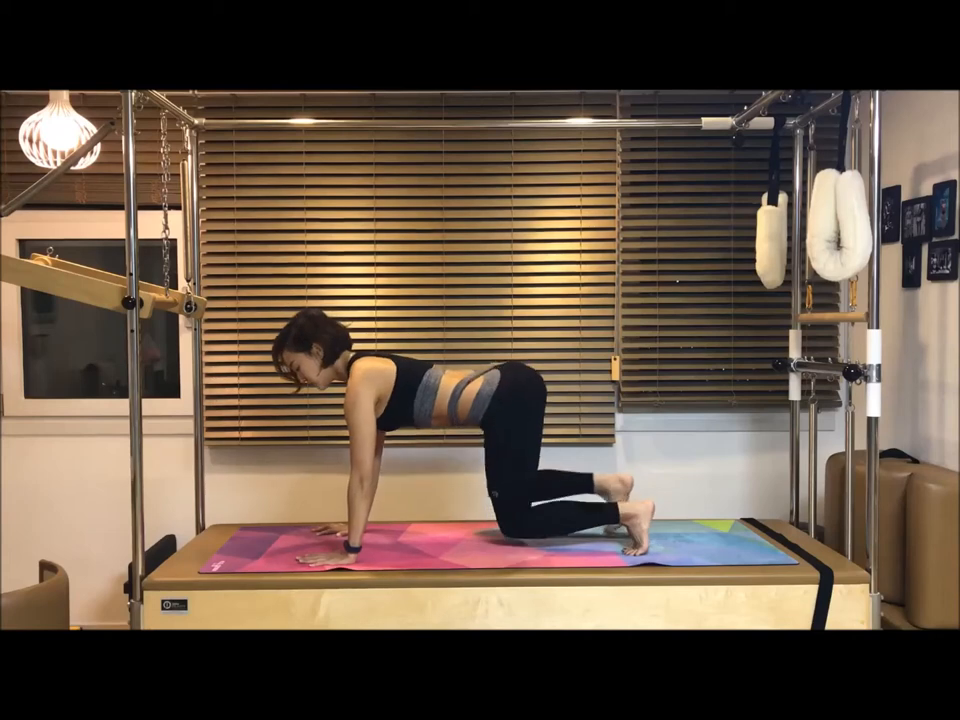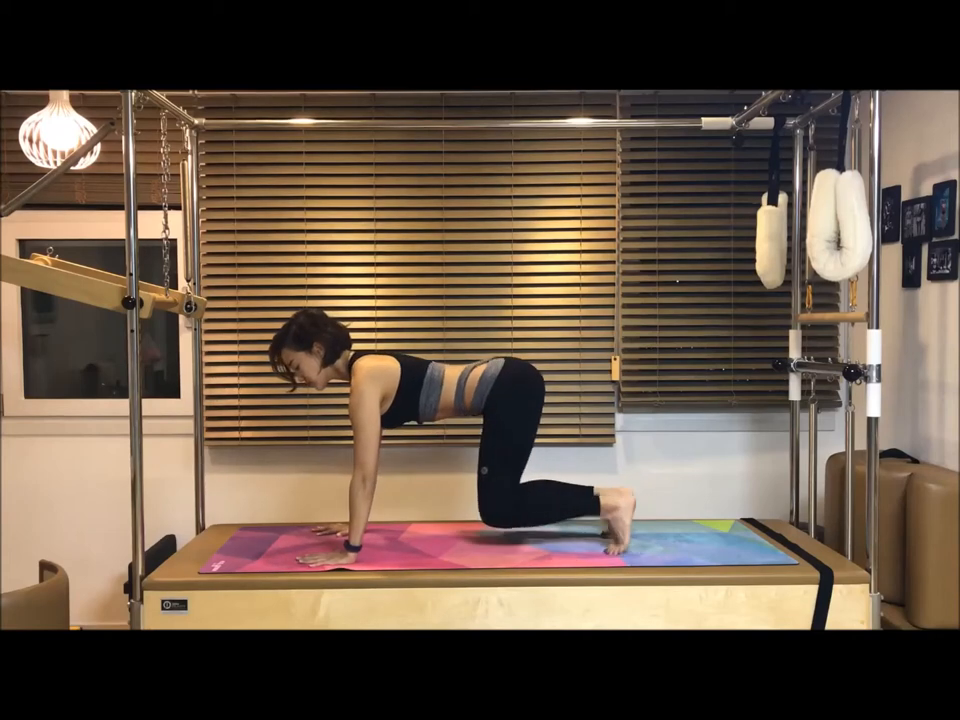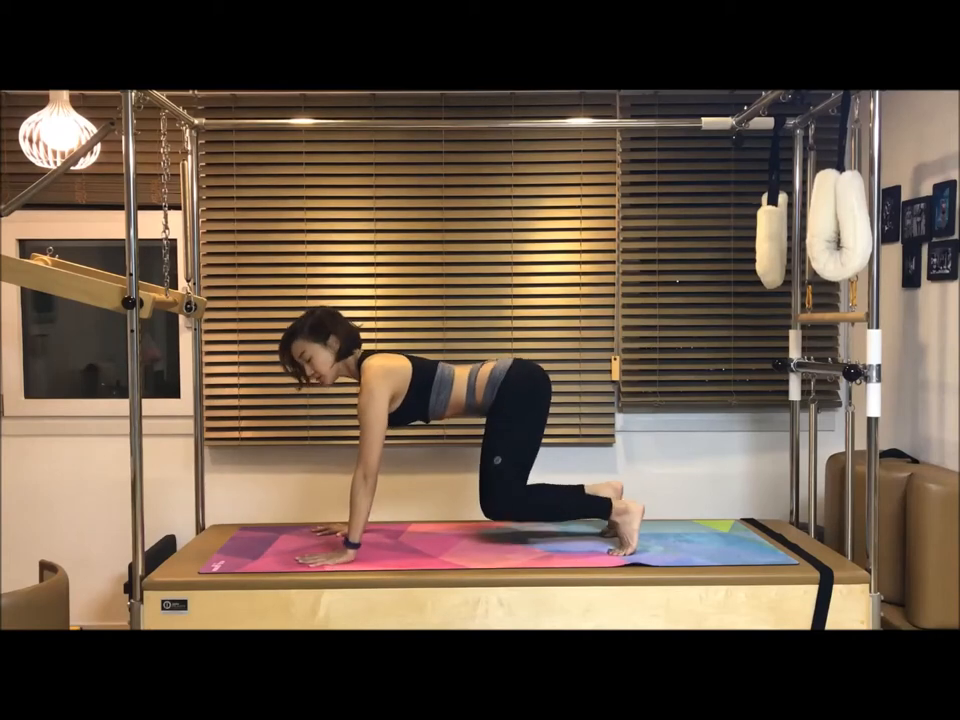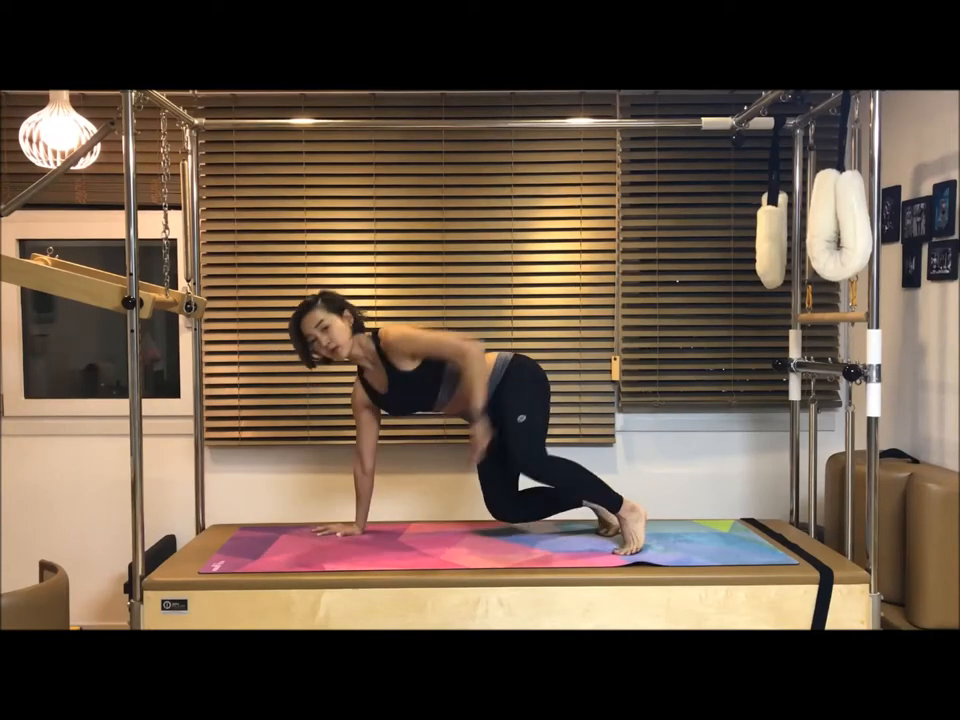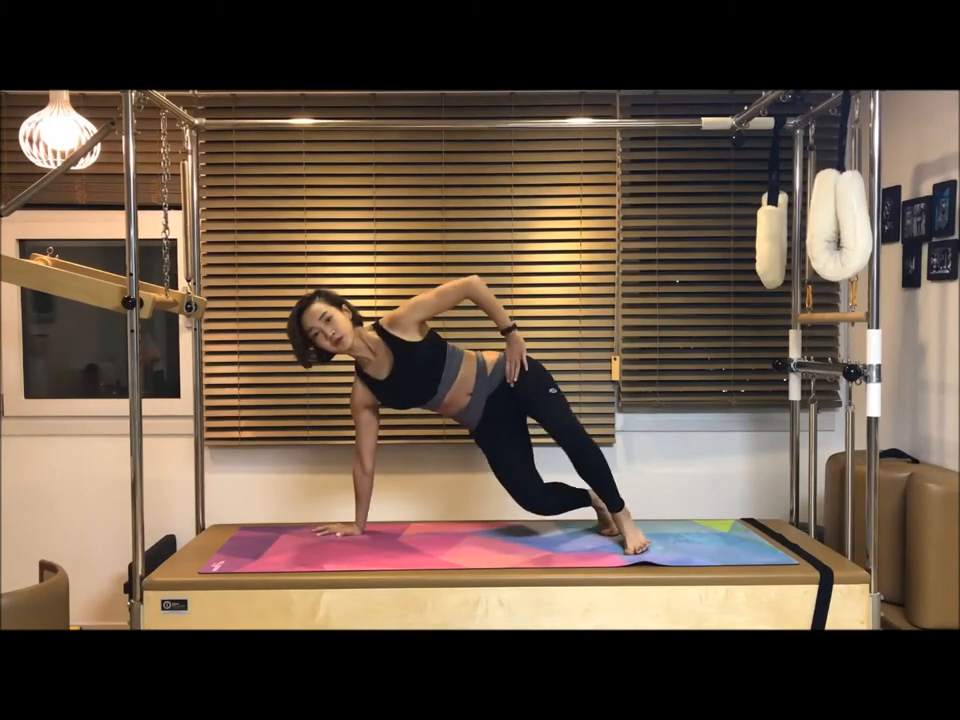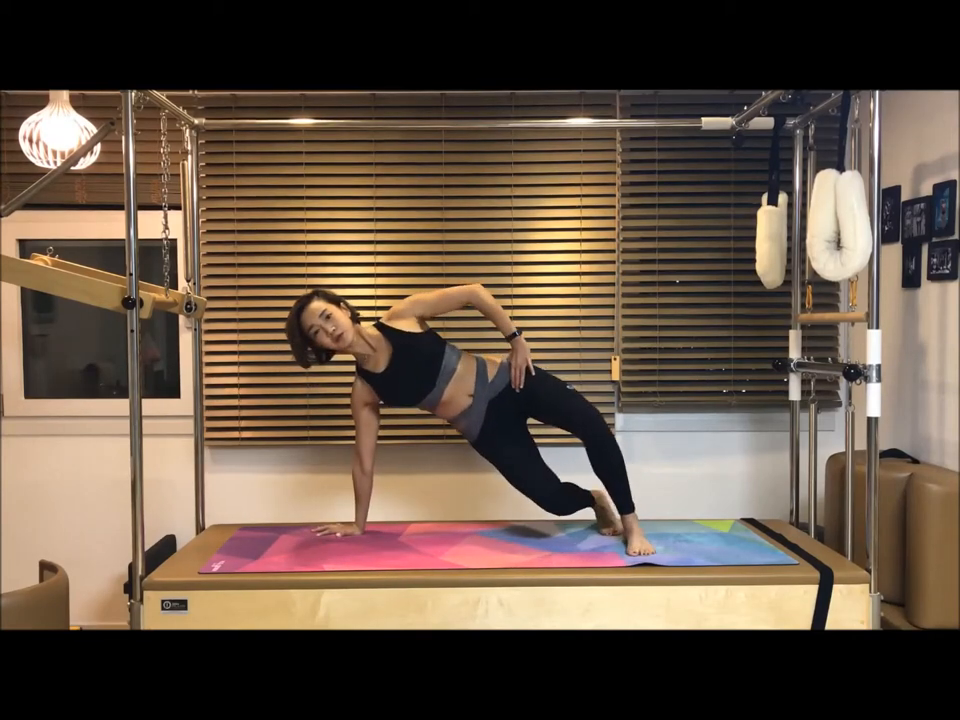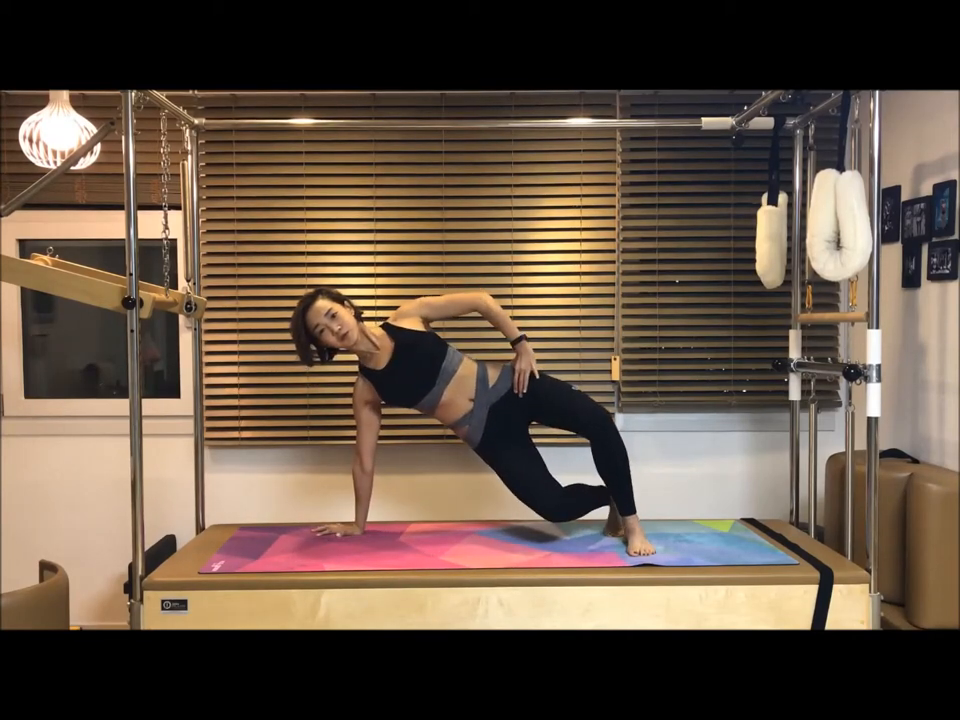
dt=0.4s
person 1, frame 1
left shoulder: (359, 385)
right shoulder: (369, 371)
left elbow: (361, 473)
right elbow: (373, 462)
left wrist: (351, 549)
right wrist: (354, 524)
left hip: (508, 402)
right hip: (509, 387)
left knee: (515, 521)
right knee: (507, 491)
left ankle: (627, 512)
right ankle: (605, 484)
person 1, frame 2
left shoulder: (365, 380)
right shoulder: (368, 371)
left elbow: (365, 473)
right elbow: (368, 465)
left wrist: (351, 549)
right wrist: (354, 524)
left hip: (511, 387)
right hip: (506, 384)
left knee: (497, 509)
right knee: (501, 494)
left ankle: (610, 505)
right ankle: (606, 497)
person 1, frame 3
left shoulder: (375, 376)
right shoulder: (373, 372)
left elbow: (367, 470)
right elbow: (369, 466)
left wrist: (350, 547)
right wrist: (355, 525)
left hip: (520, 386)
right hip: (508, 391)
left knee: (504, 501)
right knee: (496, 503)
left ankle: (619, 509)
right ankle: (600, 492)
person 1, frame 4
left shoulder: (393, 341)
right shoulder: (363, 391)
left elbow: (470, 348)
right elbow: (364, 462)
left wrist: (479, 416)
right wrist: (358, 524)
left hip: (513, 377)
right hip: (490, 405)
left knee: (527, 458)
right knee: (503, 507)
left ankle: (625, 509)
right ankle: (592, 497)
person 1, frame 5
left shoulder: (401, 323)
right shoulder: (363, 391)
left elbow: (471, 284)
right elbow: (364, 461)
left wrist: (511, 333)
right wrist: (358, 523)
left hip: (509, 377)
right hip: (486, 421)
left knee: (566, 430)
right knee: (533, 498)
left ankle: (621, 514)
right ankle: (594, 499)
person 1, frame 6
left shoulder: (402, 317)
right shoulder: (364, 390)
left elbow: (474, 293)
right elbow: (364, 461)
left wrist: (516, 338)
right wrist: (358, 523)
left hip: (510, 382)
right hip: (487, 429)
left knee: (590, 423)
right knee: (552, 498)
left ankle: (630, 521)
right ankle: (594, 500)
person 1, frame 7
left shoulder: (407, 317)
right shoulder: (366, 389)
left elbow: (480, 300)
right elbow: (364, 460)
left wrist: (521, 343)
right wrist: (358, 524)
left hip: (510, 387)
right hip: (489, 433)
left knee: (597, 421)
right knee: (554, 507)
left ankle: (631, 521)
right ankle: (608, 496)
